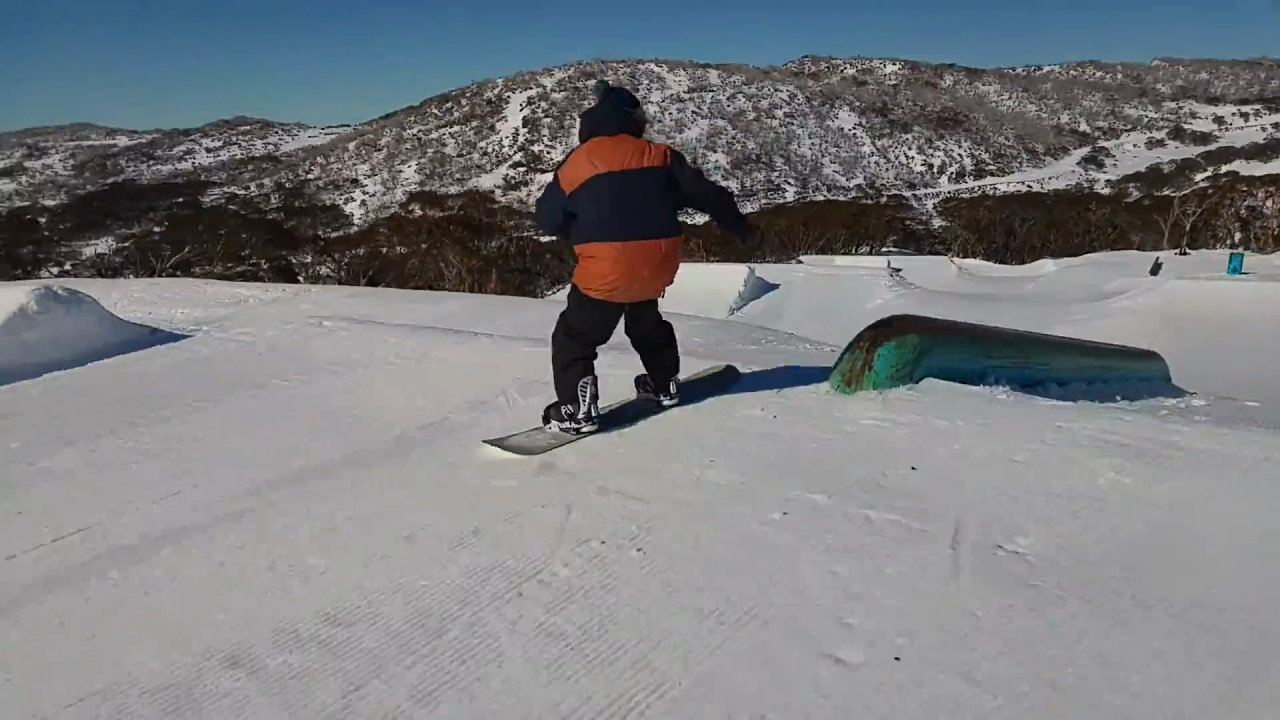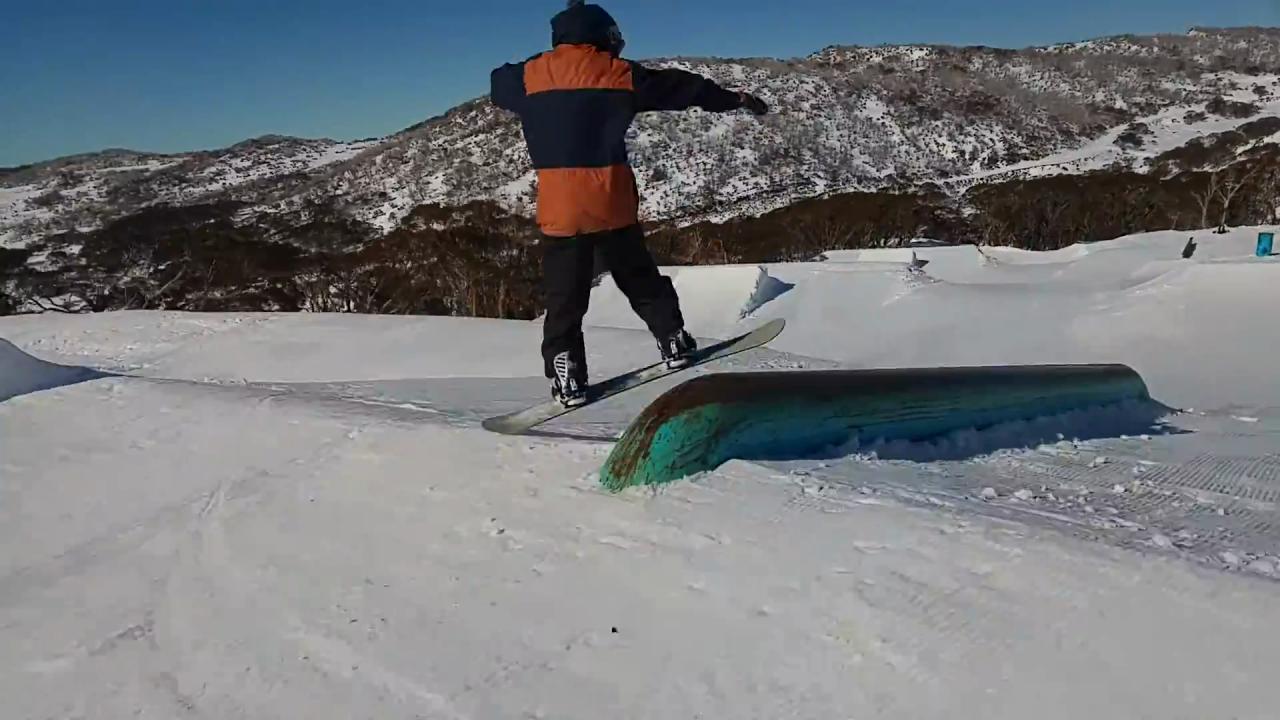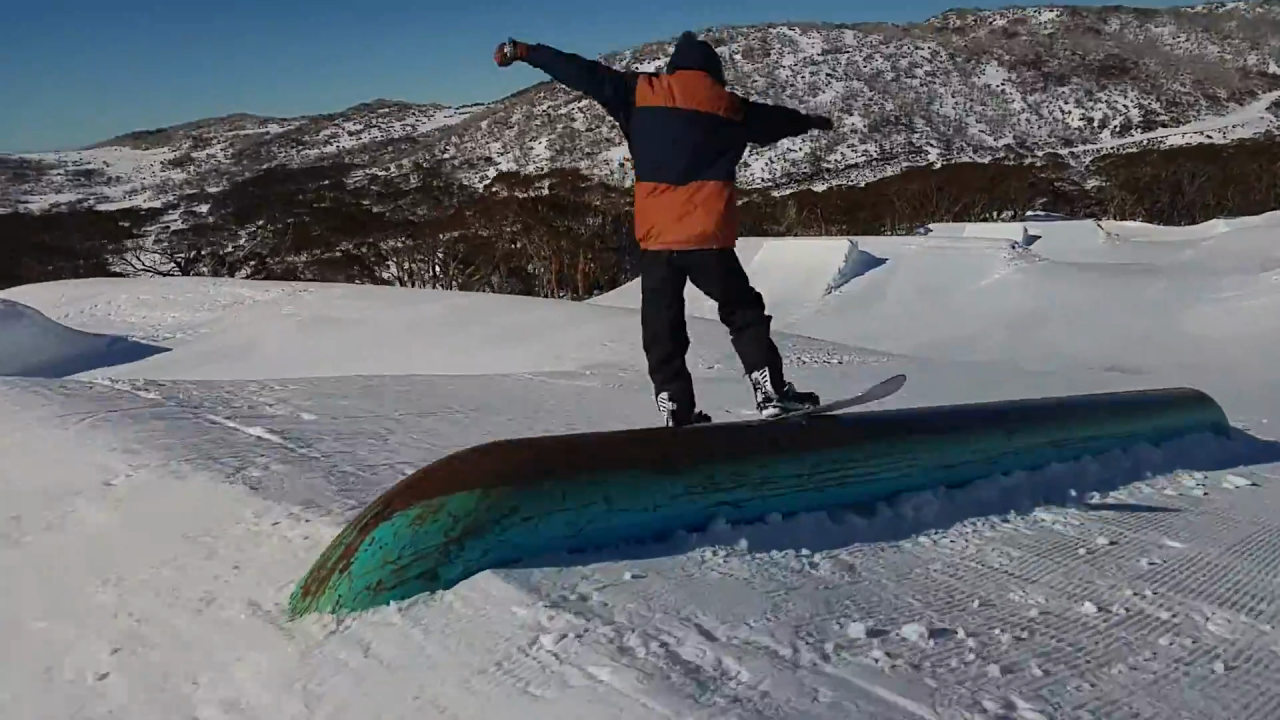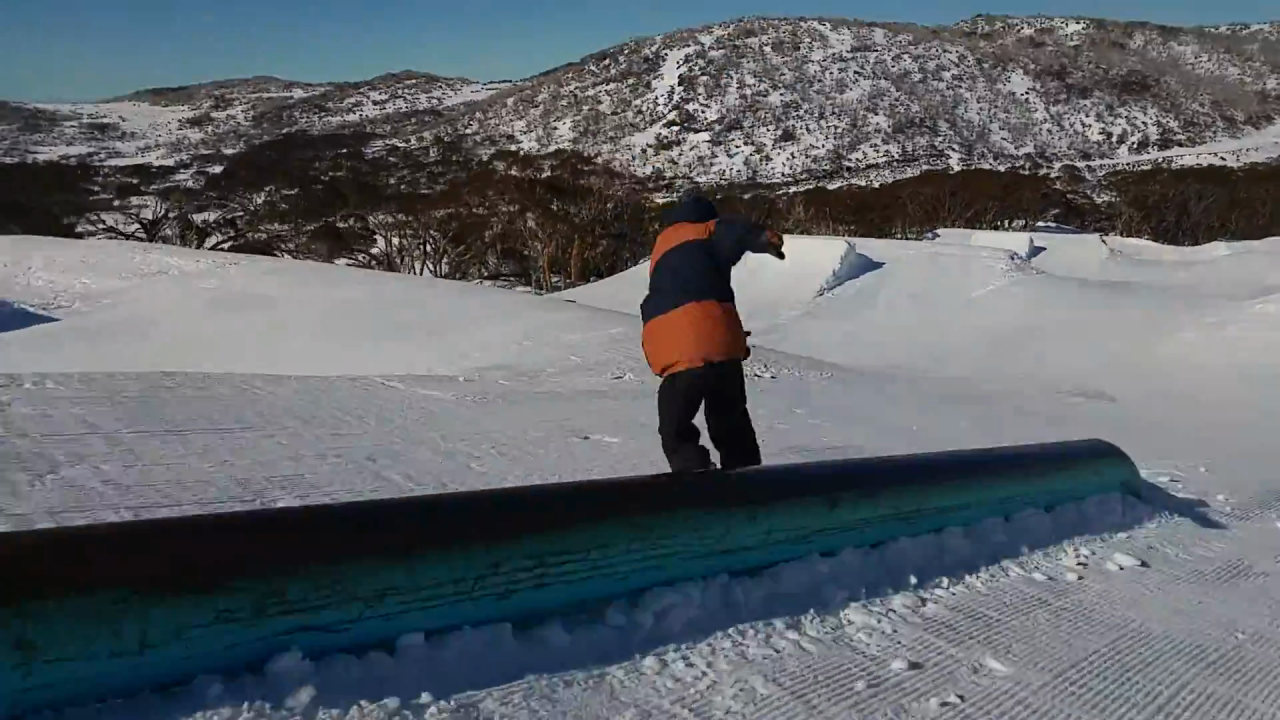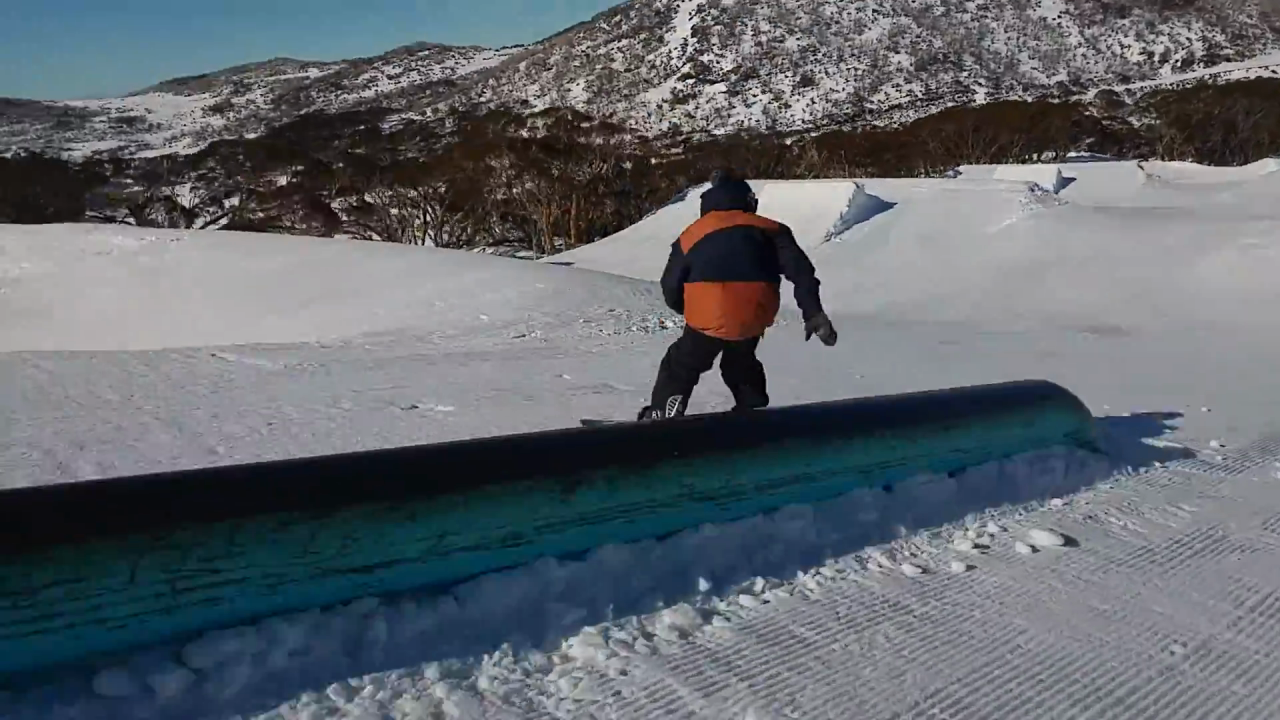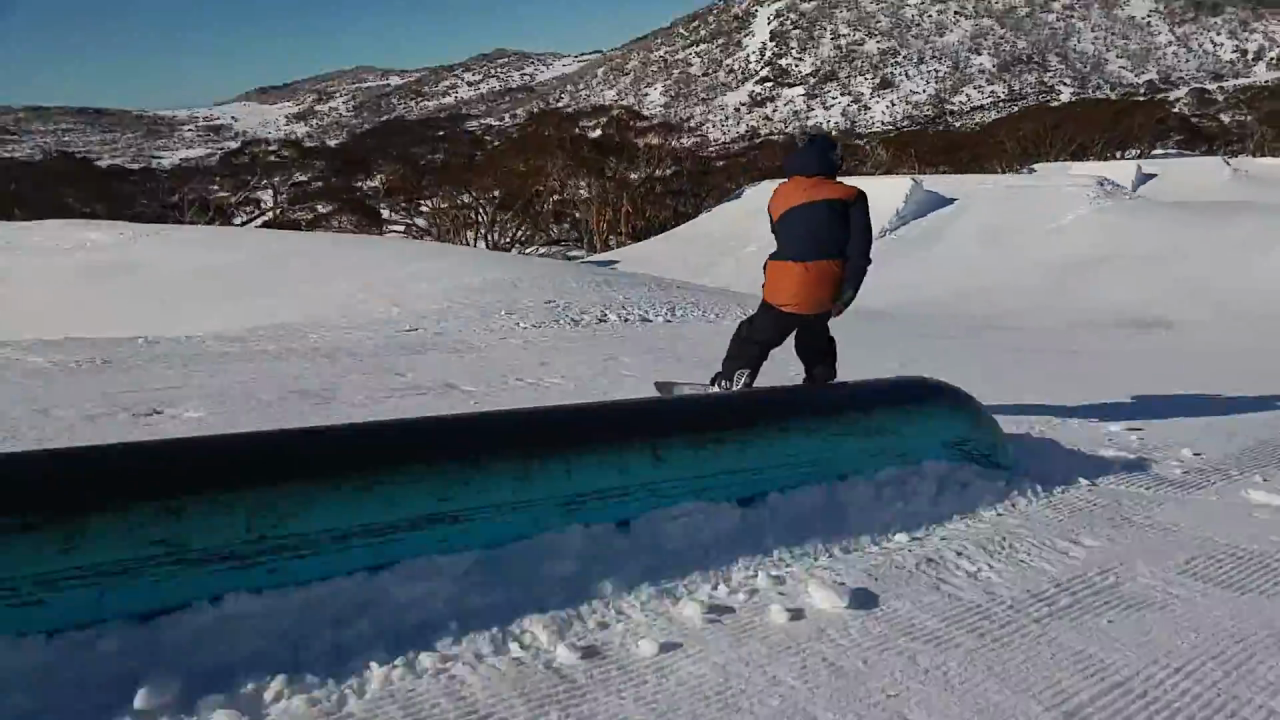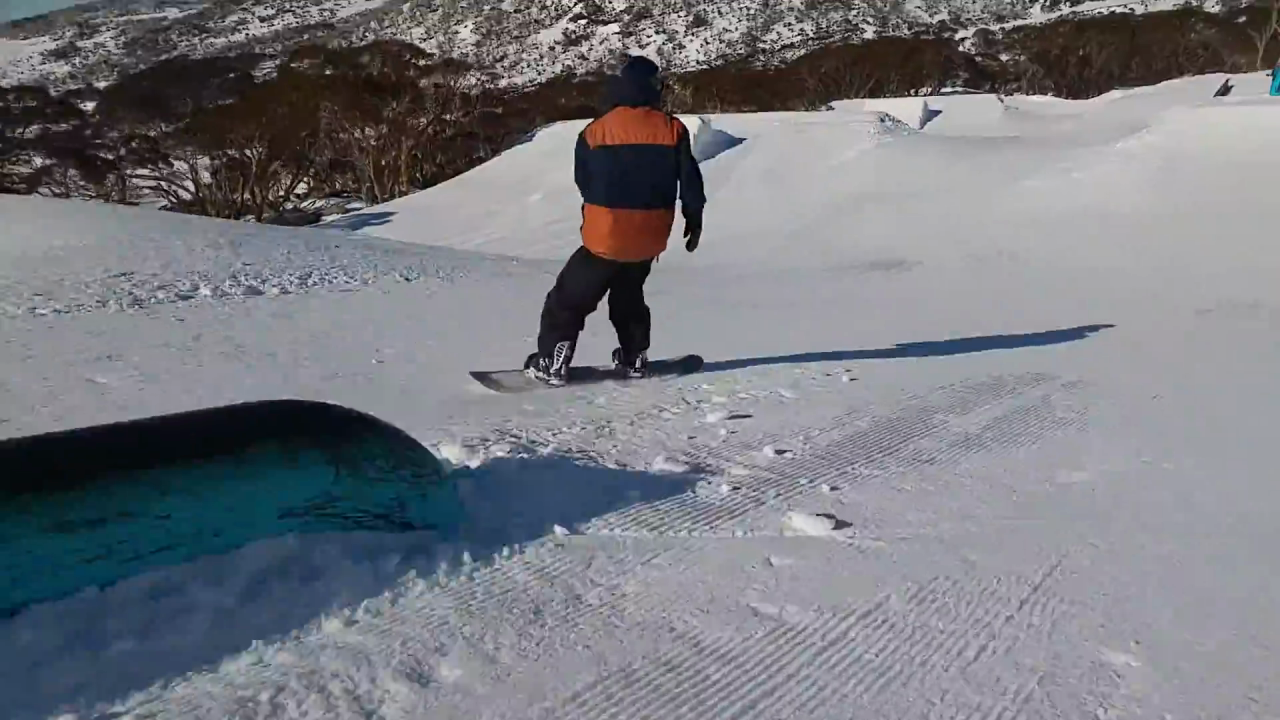
dt=0.3s
person 1, frame 1
left shoulder: (572, 166)
right shoulder: (657, 153)
left elbow: (548, 220)
right elbow: (704, 194)
left wrist: (574, 215)
right wrist: (737, 221)
left hip: (604, 270)
right hip: (656, 265)
left knee: (574, 337)
right knee: (646, 323)
left ankle: (580, 408)
right ankle: (664, 384)
person 1, frame 2
left shoulder: (531, 73)
right shoulder: (619, 73)
left elbow: (501, 86)
right elbow: (683, 86)
right wrist: (737, 98)
left hip: (559, 205)
right hip: (611, 199)
left knee: (563, 297)
right knee: (638, 275)
left ankle: (568, 380)
right ankle: (673, 342)
person 1, frame 3
left shoulder: (642, 92)
right shoulder: (731, 104)
left elbow: (578, 73)
right elbow: (773, 121)
right wrist: (811, 121)
left hip: (657, 229)
right hip: (709, 226)
left knee: (661, 324)
right knee: (740, 311)
left ankle: (675, 410)
right ankle: (772, 392)
person 1, frame 4
right shoulder: (710, 230)
right elbow: (735, 232)
right wrist: (763, 235)
left hip: (671, 350)
right hip: (714, 341)
left knee: (676, 429)
right knee: (728, 418)
person 1, frame 5
left shoulder: (690, 234)
right shoulder: (766, 227)
left elbow: (671, 287)
right elbow: (799, 267)
left wrist: (688, 310)
right wrist: (813, 313)
left hip: (711, 313)
right hip: (757, 311)
left knee: (682, 365)
right knee: (741, 362)
left ankle: (662, 415)
right ankle: (754, 412)
person 1, frame 6
left shoulder: (779, 195)
right shoulder: (850, 195)
right elbow: (859, 244)
right wrist: (850, 287)
left hip: (787, 286)
right hip: (829, 286)
left knee: (756, 337)
right knee: (815, 337)
left ankle: (730, 384)
right ankle: (821, 386)
person 1, frame 7
left shoulder: (596, 130)
right shoulder: (671, 128)
left elbow: (585, 180)
right elbow: (690, 178)
right wrist: (693, 219)
left hip: (606, 233)
right hip: (650, 236)
left knee: (569, 299)
right knee: (628, 297)
left ankle: (552, 363)
right ankle: (633, 357)
